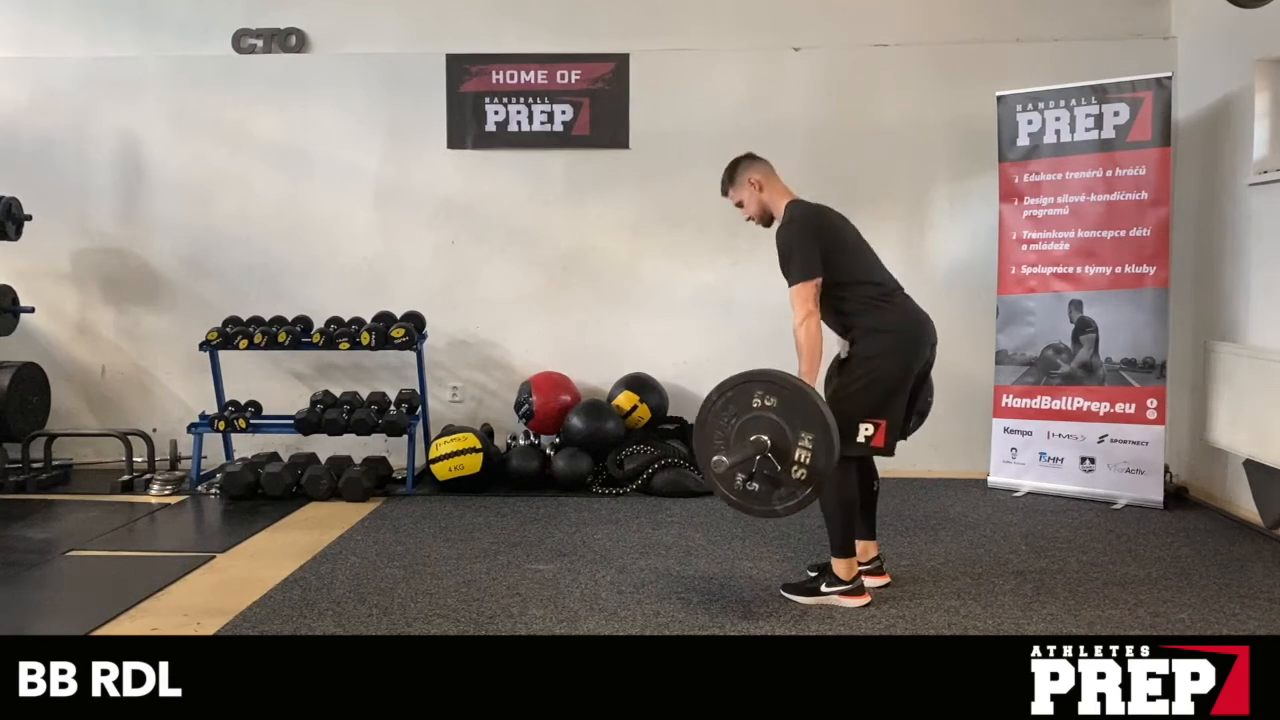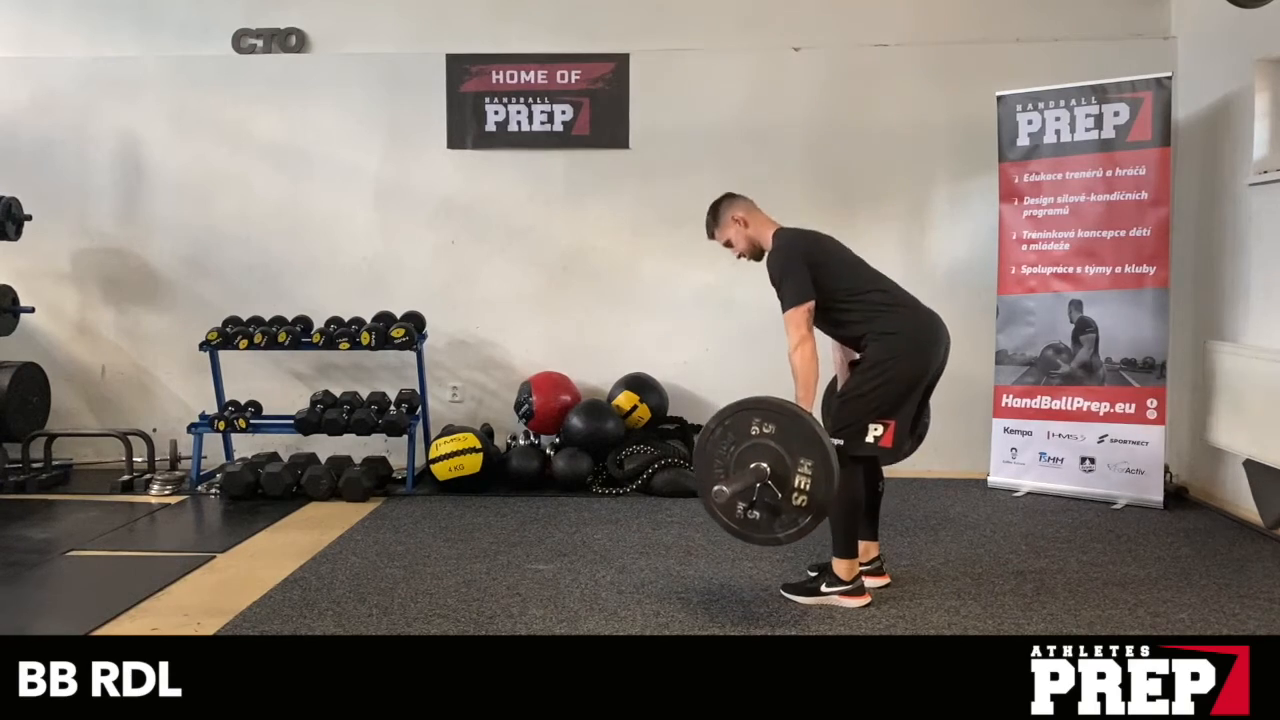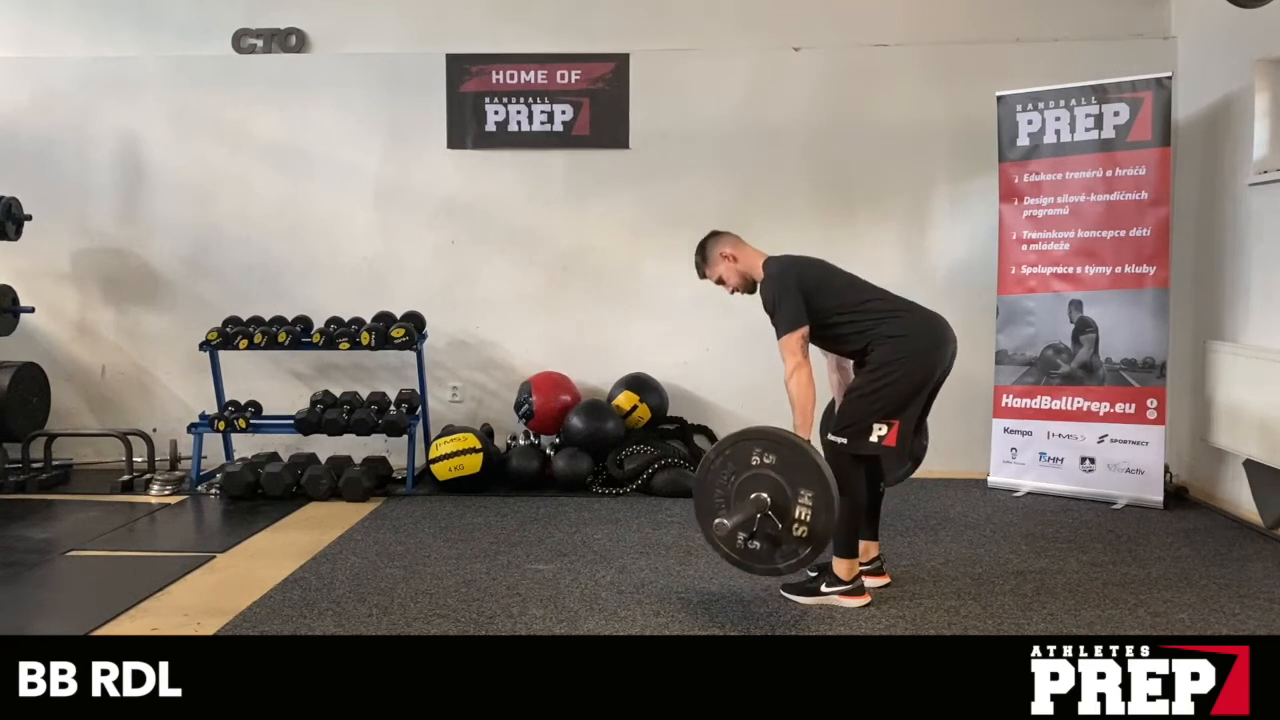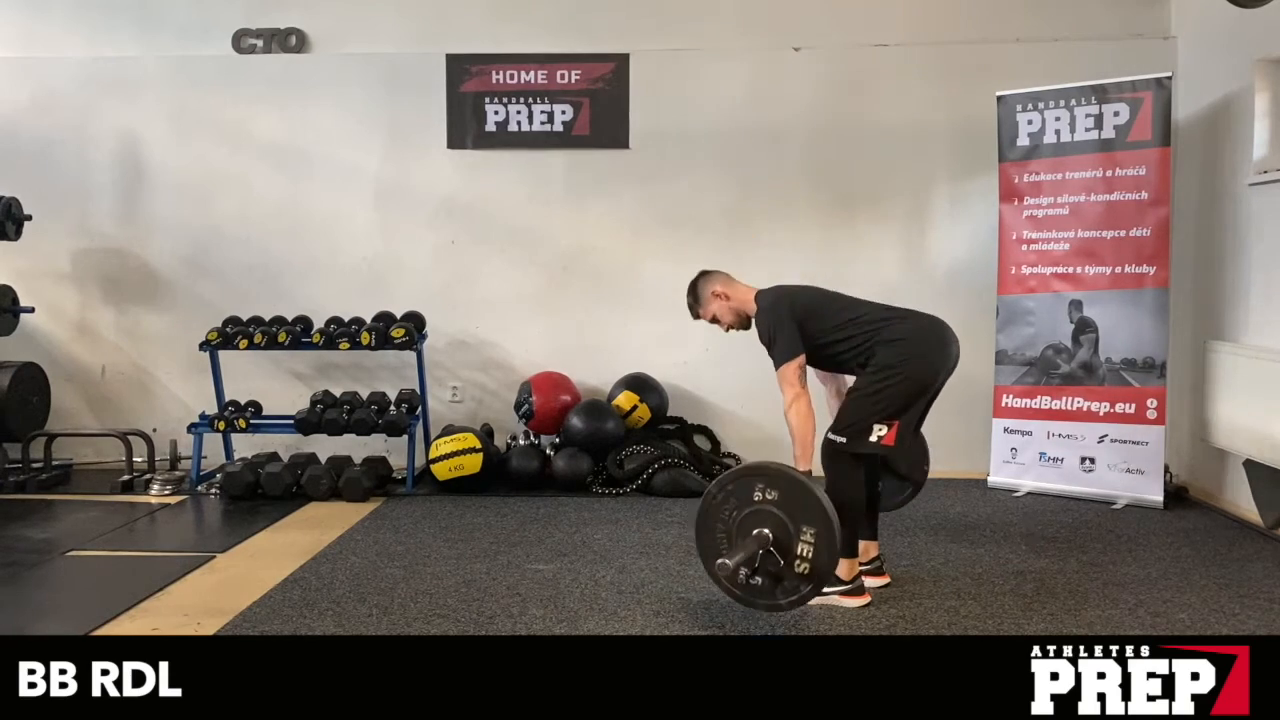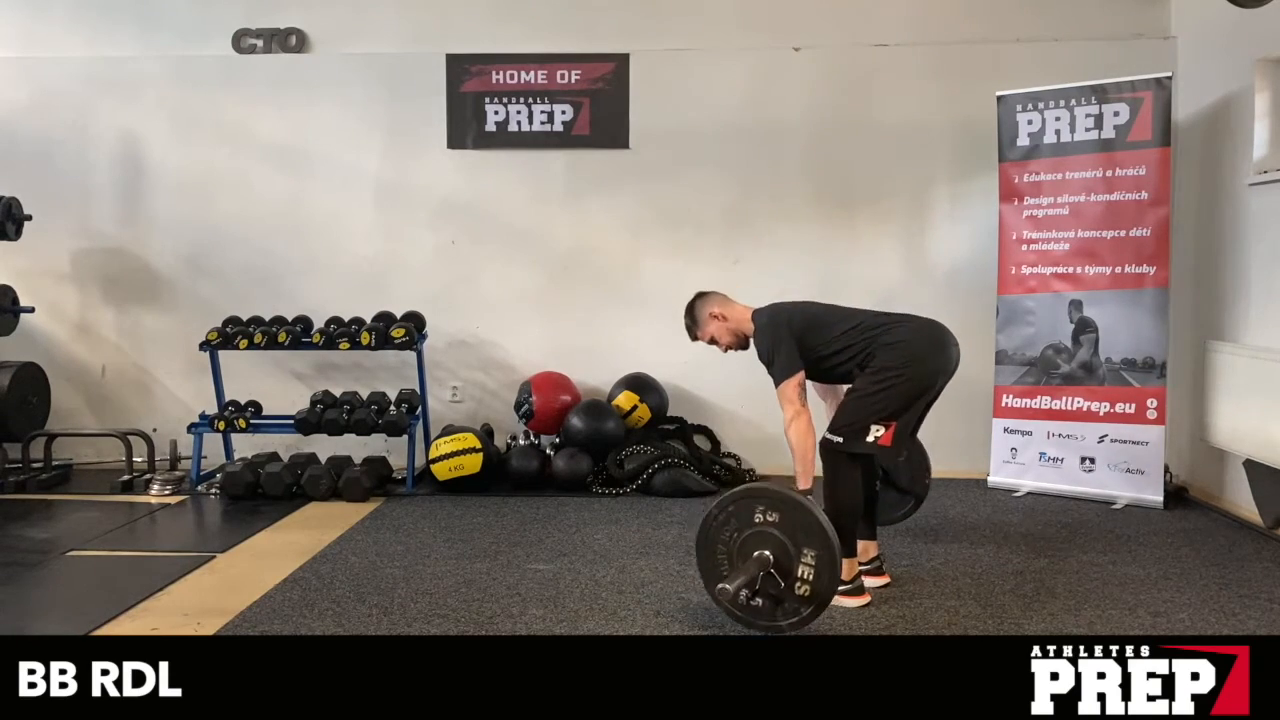
dt=0.2s
person 1, frame 1
left shoulder: (795, 227)
right shoulder: (814, 219)
left elbow: (807, 314)
right wrist: (847, 372)
left hip: (891, 341)
right hip: (913, 333)
left knee: (834, 448)
right knee: (852, 445)
left ankle: (843, 579)
right ankle: (867, 558)
person 1, frame 2
left shoulder: (784, 254)
right shoulder: (801, 245)
left elbow: (801, 339)
right elbow: (842, 326)
right wrist: (849, 392)
left hip: (903, 342)
right hip: (926, 335)
left knee: (842, 446)
right knee: (859, 444)
left ankle: (844, 579)
right ankle: (868, 559)
person 1, frame 3
left shoulder: (777, 282)
right shoulder: (793, 273)
left elbow: (796, 367)
right elbow: (837, 352)
left wrist: (801, 444)
right wrist: (847, 413)
left hip: (910, 344)
right hip: (931, 338)
left knee: (843, 445)
right knee: (860, 442)
left ankle: (844, 579)
right ankle: (868, 558)
person 1, frame 4
left shoulder: (772, 313)
right shoulder: (787, 305)
left elbow: (795, 397)
right elbow: (833, 379)
left wrist: (802, 474)
right wrist: (848, 432)
left hip: (913, 349)
right hip: (933, 343)
left knee: (842, 447)
right knee: (857, 443)
left ankle: (844, 577)
right ankle: (868, 558)
person 1, frame 5
left shoulder: (769, 330)
right shoulder: (784, 322)
left elbow: (796, 414)
right elbow: (833, 394)
left wrist: (803, 493)
left hip: (914, 355)
right hip: (932, 346)
left knee: (839, 447)
right knee: (853, 444)
left ankle: (845, 577)
right ankle: (868, 559)
